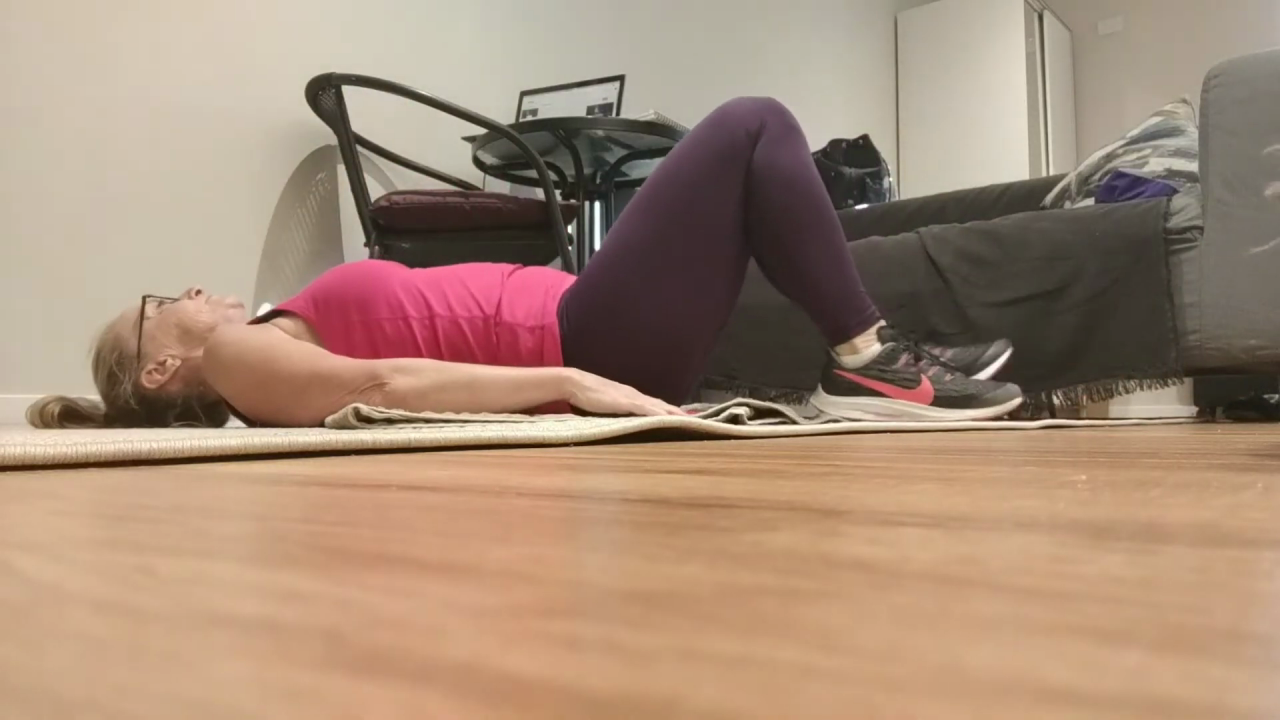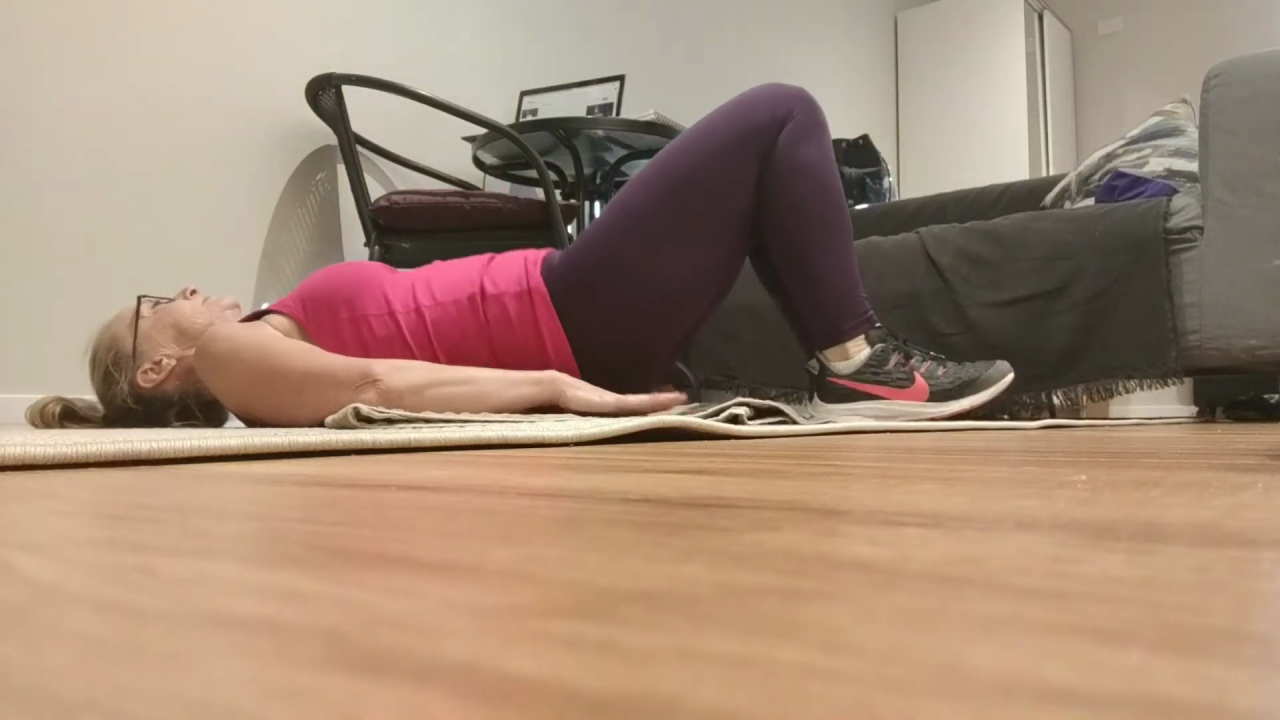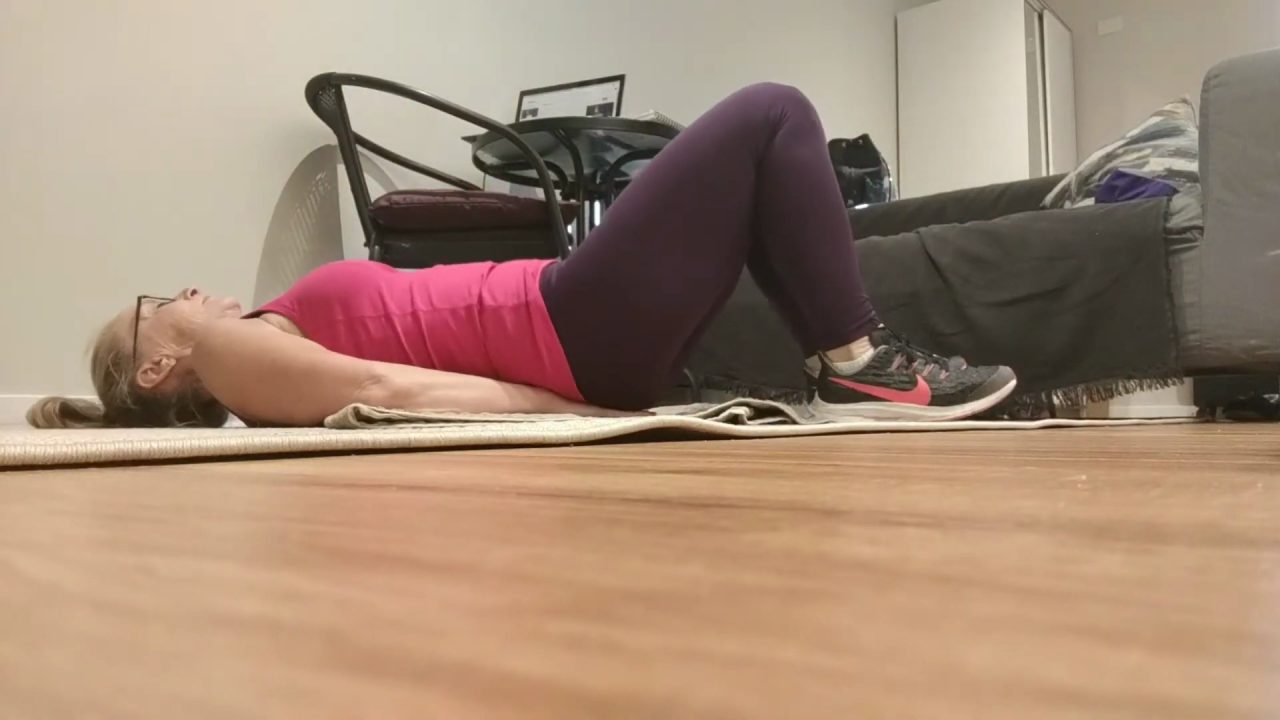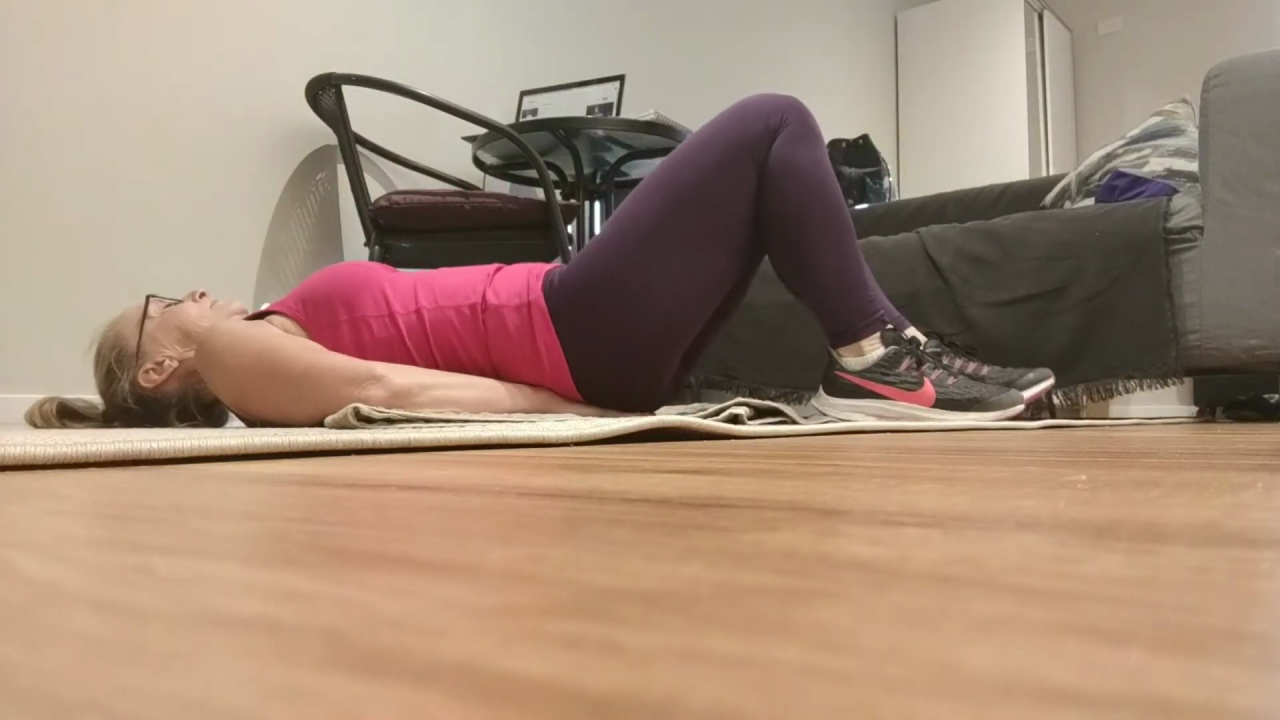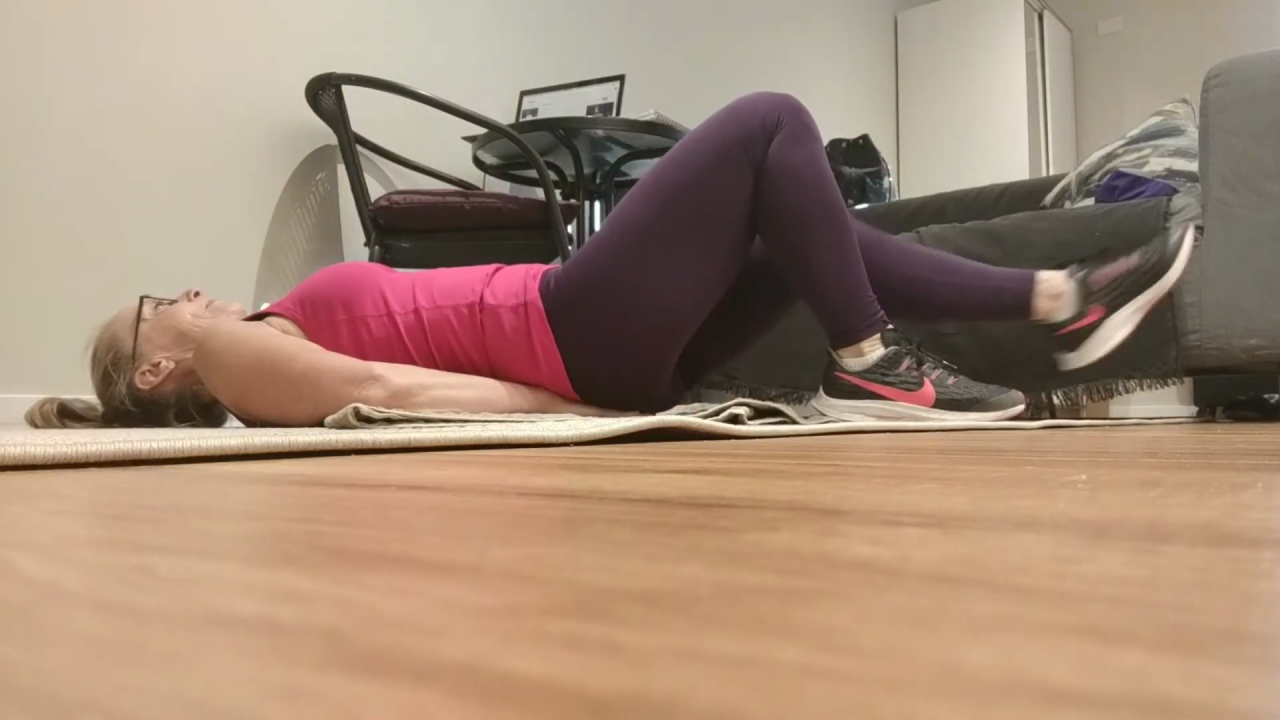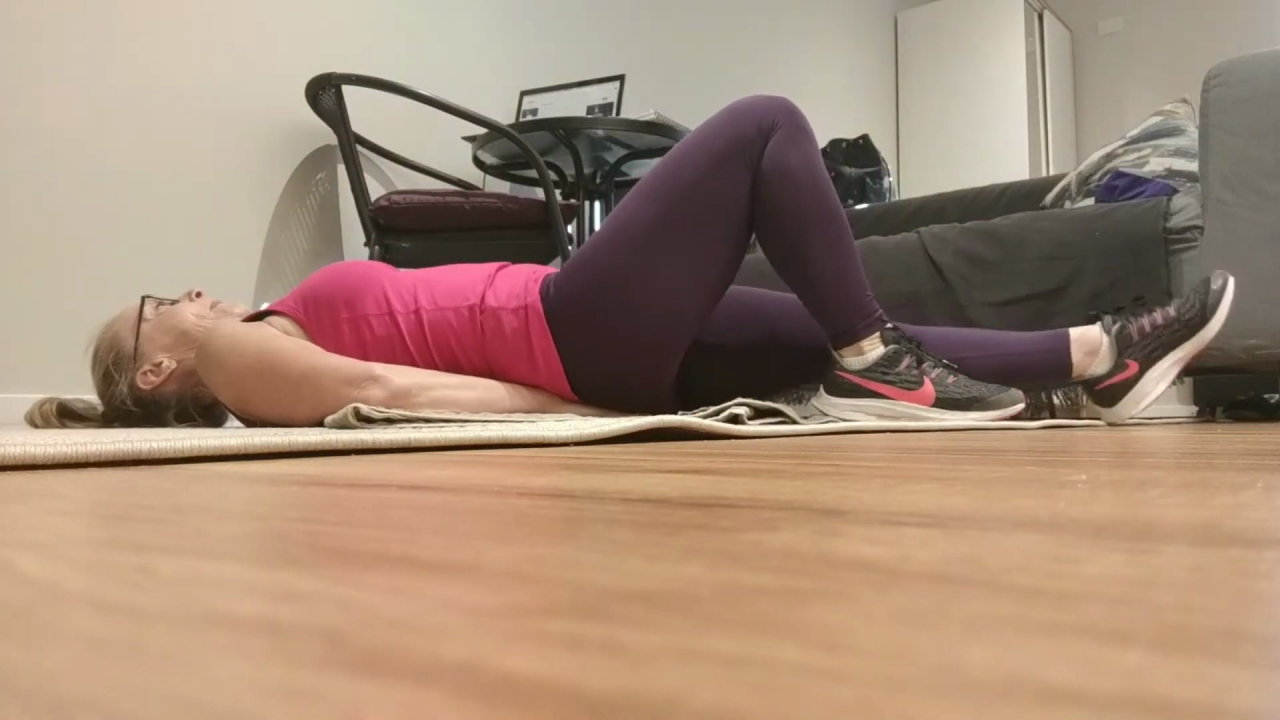
dt=0.5s
person 1, frame 1
left shoulder: (273, 342)
right shoulder: (246, 366)
right elbow: (387, 386)
right wrist: (572, 384)
left hip: (576, 323)
right hip: (590, 345)
left knee: (747, 155)
right knee: (753, 126)
left ankle: (876, 357)
right ankle: (863, 364)
person 1, frame 2
left shoulder: (262, 342)
right shoulder: (233, 361)
right elbow: (384, 386)
right wrist: (561, 388)
left hip: (574, 316)
right hip: (577, 321)
left knee: (765, 160)
right knee: (783, 115)
left ankle: (854, 361)
right ankle: (856, 368)
person 1, frame 3
left shoulder: (263, 345)
right shoulder: (234, 362)
right elbow: (386, 389)
right wrist: (560, 407)
left hip: (576, 325)
right hip: (580, 335)
left knee: (755, 166)
right knee: (773, 113)
left ankle: (844, 359)
right ankle: (859, 371)
person 1, frame 4
left shoulder: (270, 341)
right shoulder: (241, 359)
right elbow: (387, 390)
right wrist: (564, 412)
left hip: (583, 331)
right hip: (583, 337)
left knee: (766, 178)
right knee: (772, 124)
left ankle: (900, 349)
right ankle: (868, 368)
person 1, frame 5
left shoulder: (272, 337)
right shoulder: (243, 362)
right elbow: (386, 389)
right wrist: (562, 412)
left hip: (588, 337)
right hip: (583, 338)
left knee: (822, 251)
right knee: (771, 122)
left ankle: (1068, 304)
right ankle: (870, 370)
person 1, frame 6
left shoulder: (270, 336)
right shoulder: (247, 359)
right elbow: (386, 386)
right wrist: (566, 415)
left hip: (603, 342)
right hip: (586, 338)
left knee: (839, 334)
right knee: (765, 124)
left ankle: (1104, 359)
right ankle: (870, 368)
